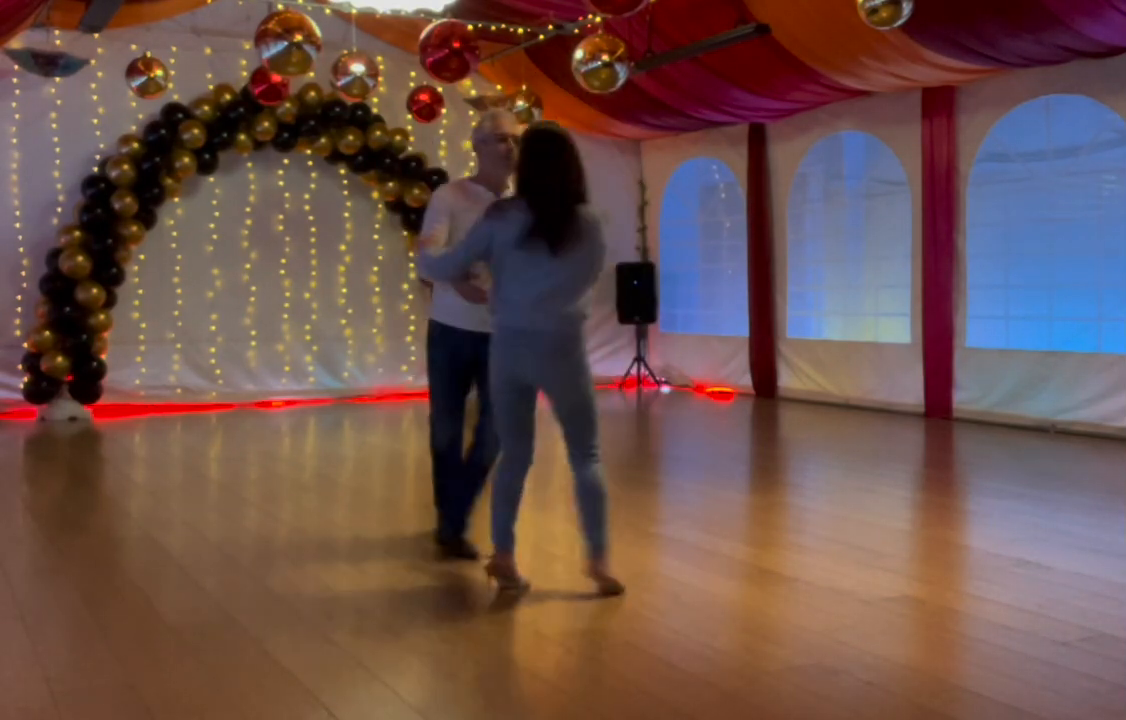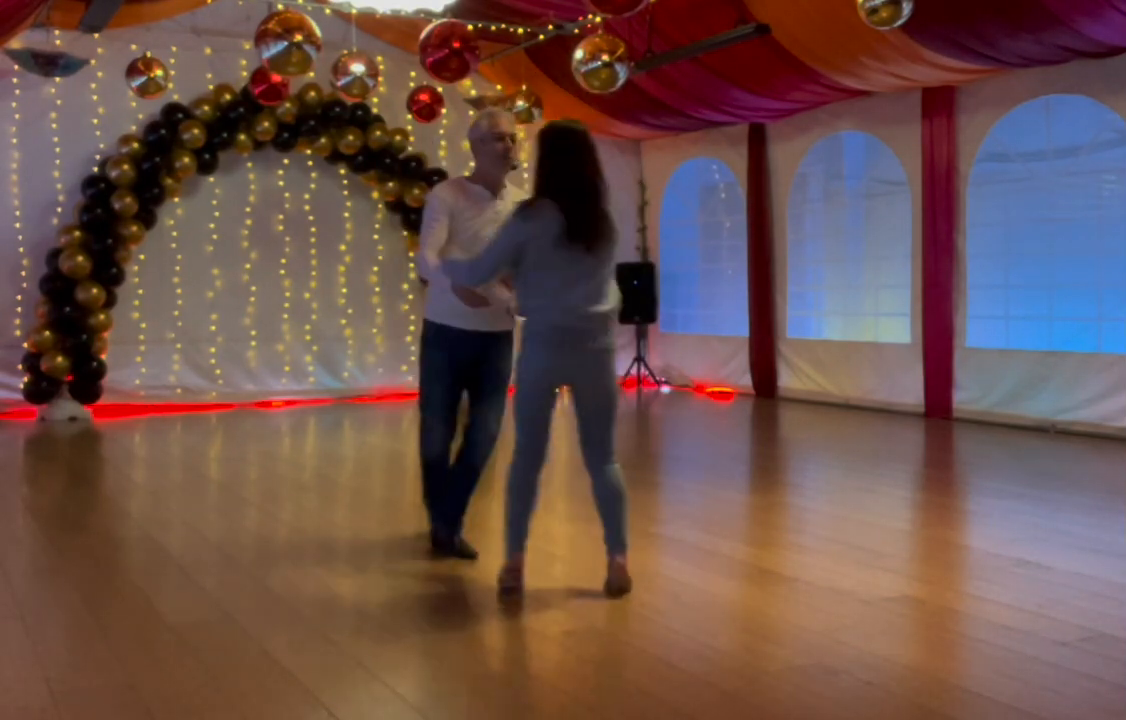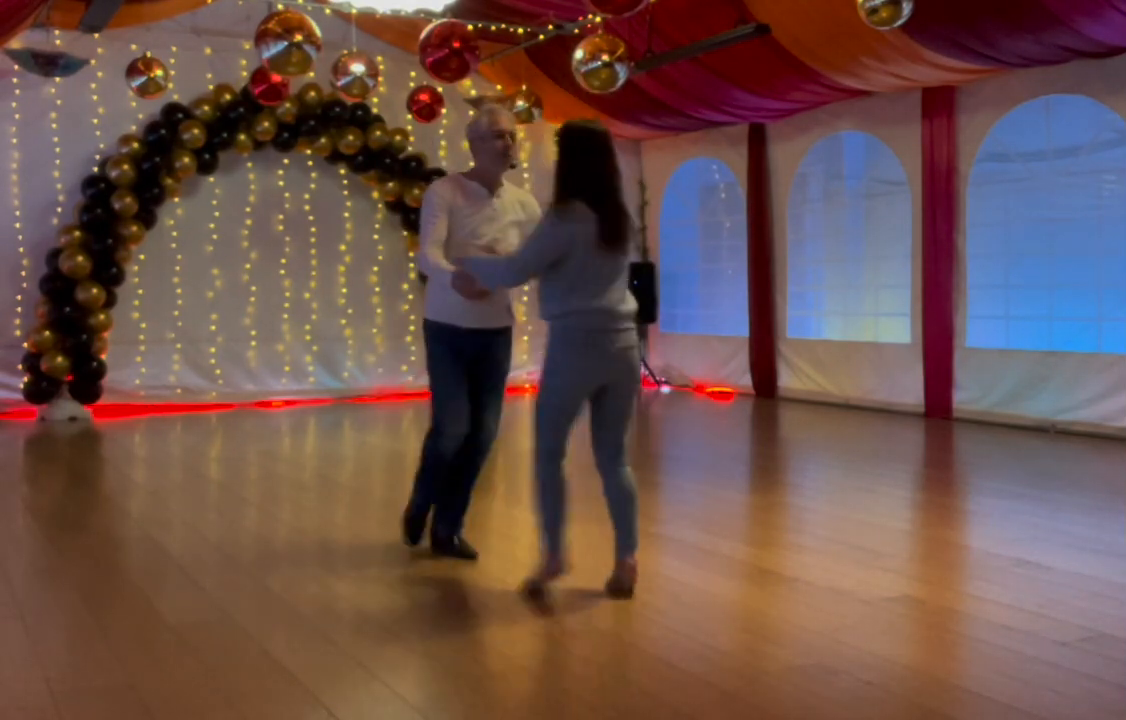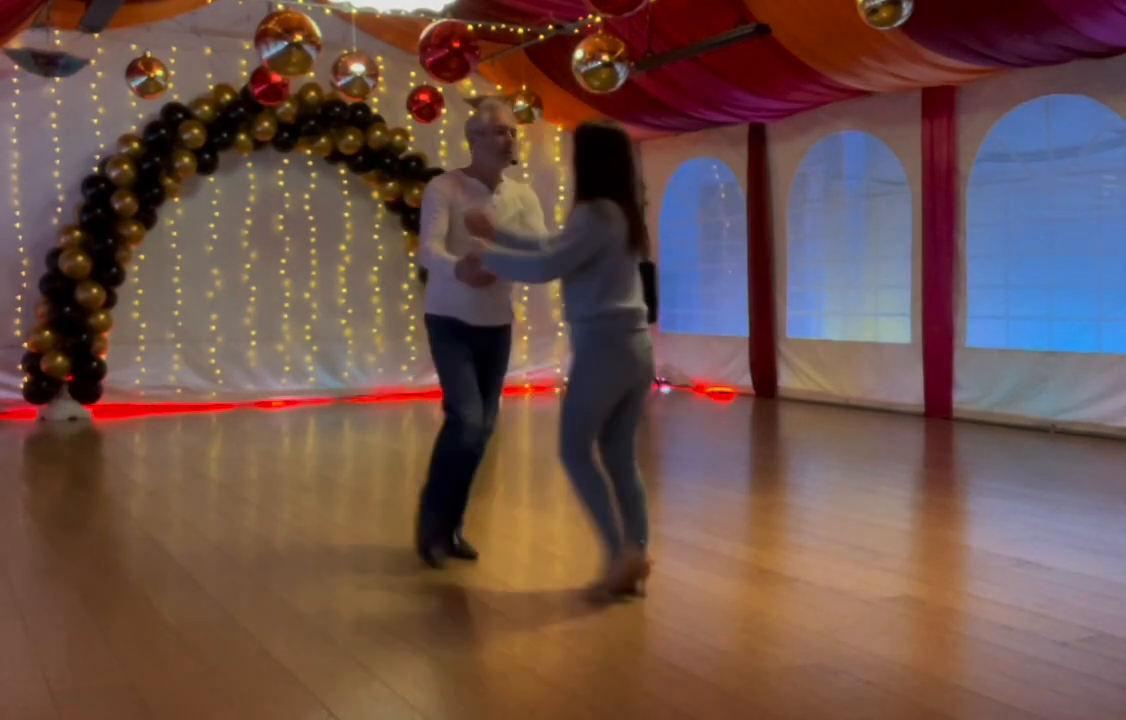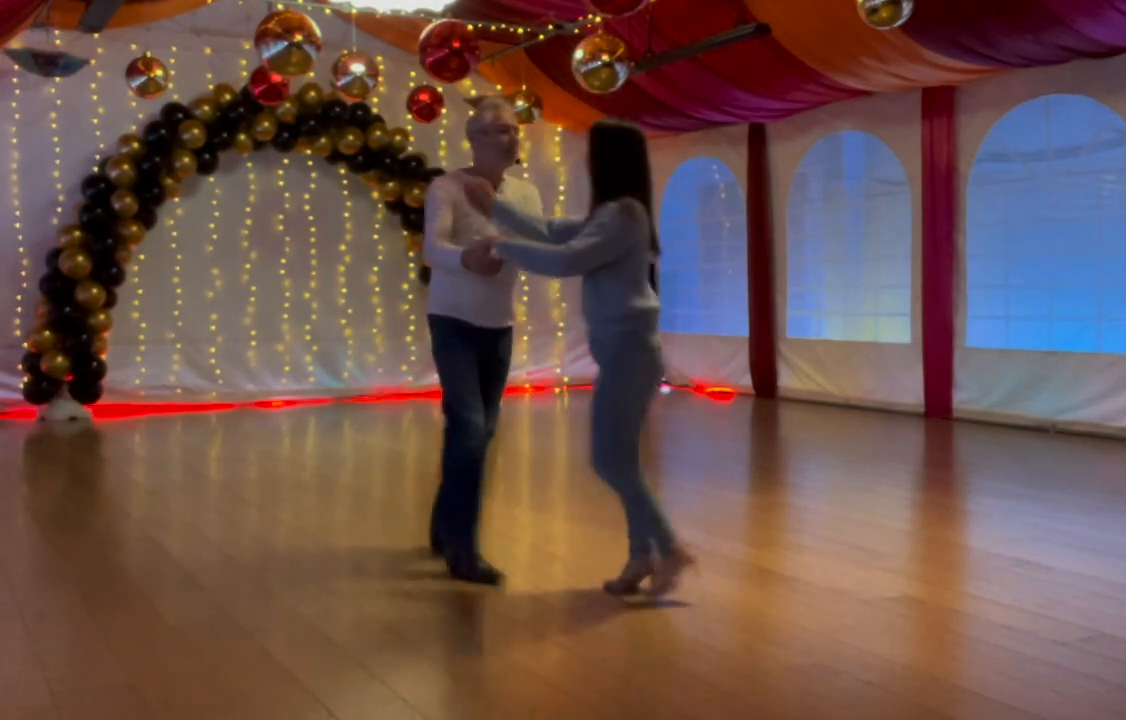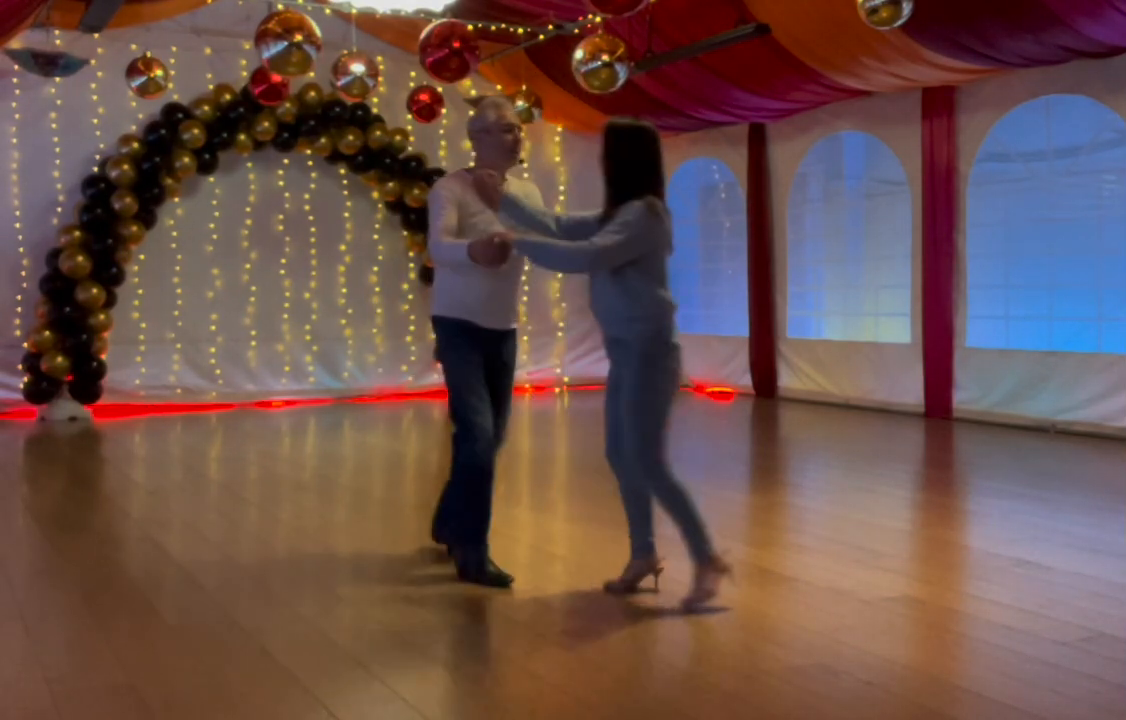
dt=0.1s
person 1, frame 1
left shoulder: (503, 215)
right shoulder: (587, 224)
left elbow: (451, 267)
left wrist: (424, 258)
left hip: (509, 346)
right hip: (563, 349)
left knee: (514, 454)
right knee: (585, 455)
left ankle: (502, 555)
right ankle: (598, 560)
person 1, frame 2
left shoulder: (533, 216)
right shoulder: (604, 223)
left elbow: (480, 272)
left wrist: (444, 265)
left hip: (542, 345)
right hip: (595, 347)
left knee: (527, 454)
right knee: (601, 457)
left ankle: (514, 558)
right ankle: (617, 561)
person 1, frame 3
left shoulder: (568, 215)
right shoulder: (614, 217)
left elbow: (516, 271)
left wrist: (471, 264)
right wrist: (495, 258)
left hip: (575, 346)
right hip: (622, 346)
left knee: (549, 450)
right knee: (612, 457)
left ankle: (553, 554)
right ankle: (625, 561)
person 1, frame 4
left shoulder: (596, 214)
right shoulder: (623, 216)
left elbow: (546, 266)
right elbow: (559, 251)
left wrist: (487, 255)
right wrist: (501, 232)
left hip: (602, 347)
right hip: (635, 347)
left knee: (574, 451)
right knee: (621, 457)
left ankle: (621, 552)
right ankle: (632, 554)
person 1, frame 5
left shoulder: (622, 214)
right shoulder: (612, 214)
left elbow: (564, 260)
right elbow: (551, 232)
left wrist: (501, 247)
right wrist: (493, 205)
left hip: (627, 348)
right hip: (622, 347)
left knee: (613, 461)
right knee: (617, 457)
left ankle: (670, 552)
right ankle: (645, 555)
person 1, frame 6
left shoulder: (644, 212)
right shoulder: (622, 213)
left elbow: (589, 257)
right elbow: (563, 229)
left wrist: (518, 244)
right wrist: (504, 202)
left hip: (647, 350)
right hip: (629, 349)
left knee: (646, 464)
right knee: (623, 456)
left ankle: (707, 559)
right ankle: (643, 555)
person 2, frame 1
right shoulder: (449, 197)
right wrist: (454, 280)
right hip: (450, 331)
left knee: (491, 432)
right knee: (445, 430)
left ankle: (453, 523)
right ankle: (448, 516)
person 2, frame 2
left shoulder: (524, 206)
right shoulder: (446, 196)
right elbow: (427, 259)
right wrist: (455, 284)
left hip: (497, 335)
right hip: (445, 331)
left knee: (483, 434)
right knee: (436, 432)
left ankle: (448, 524)
right ankle: (438, 513)
person 2, frame 3
left shoulder: (524, 202)
right shoulder: (444, 193)
right elbow: (427, 255)
right wrist: (453, 279)
left hip: (497, 331)
right hip: (448, 327)
left knee: (481, 432)
right knee: (450, 428)
left ankle: (448, 525)
right ankle: (420, 503)
person 2, frame 4
left shoulder: (524, 197)
right shoulder: (444, 189)
right elbow: (428, 250)
right wrist: (457, 268)
left hip: (496, 327)
right hip: (449, 322)
left knee: (481, 428)
right knee: (465, 420)
left ankle: (447, 524)
right ankle: (431, 520)
person 2, frame 5
left shoulder: (526, 194)
right shoulder: (447, 188)
right elbow: (433, 249)
right wrist: (463, 258)
left hip: (499, 328)
right hip: (454, 324)
left knee: (478, 431)
right knee: (470, 427)
left ankle: (446, 525)
right ankle: (460, 547)
person 2, frame 6
left shoulder: (527, 193)
right shoulder: (451, 188)
right elbow: (438, 247)
right wrist: (470, 251)
left hip: (503, 329)
right hip: (458, 325)
left knee: (490, 434)
right knee: (477, 431)
left ankle: (448, 523)
right ankle: (471, 552)
